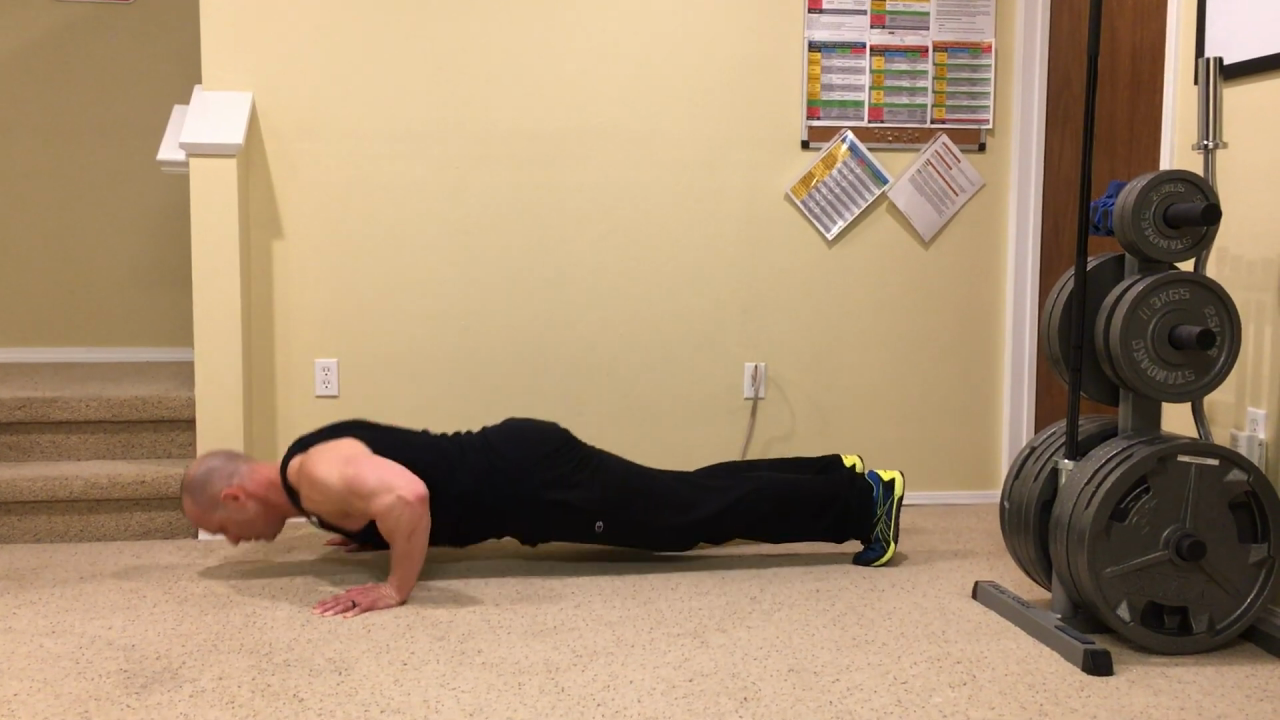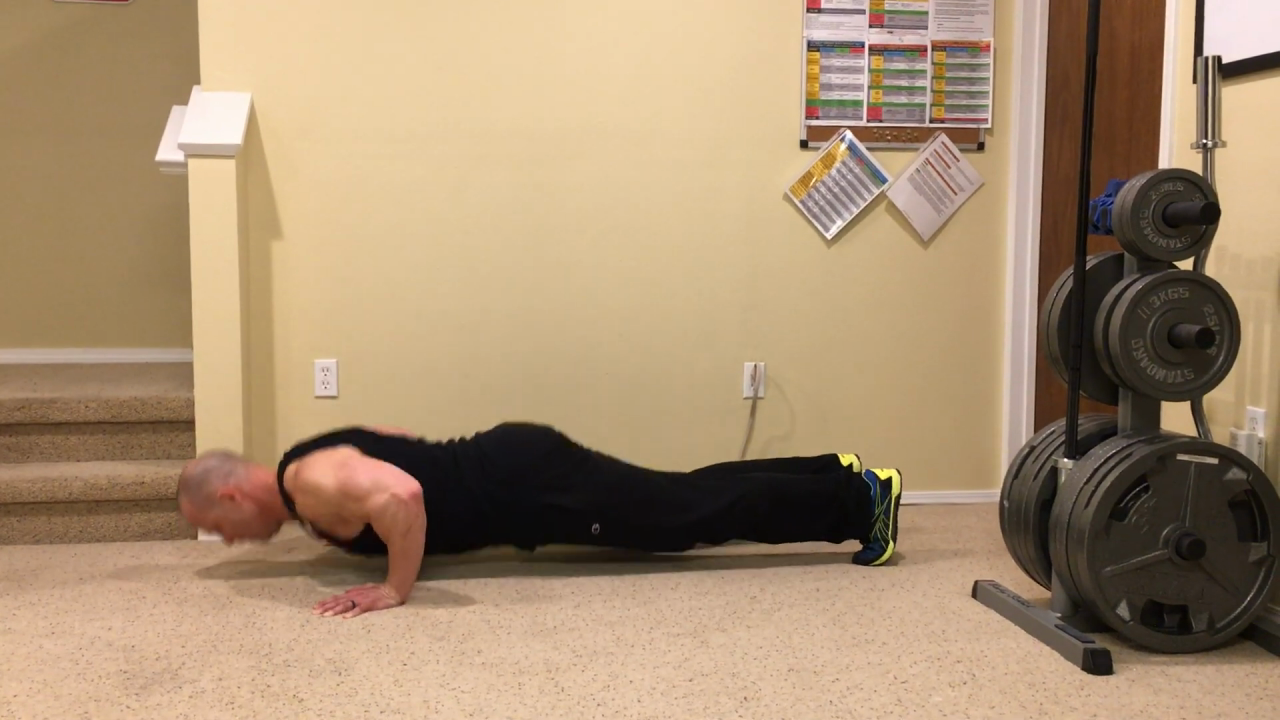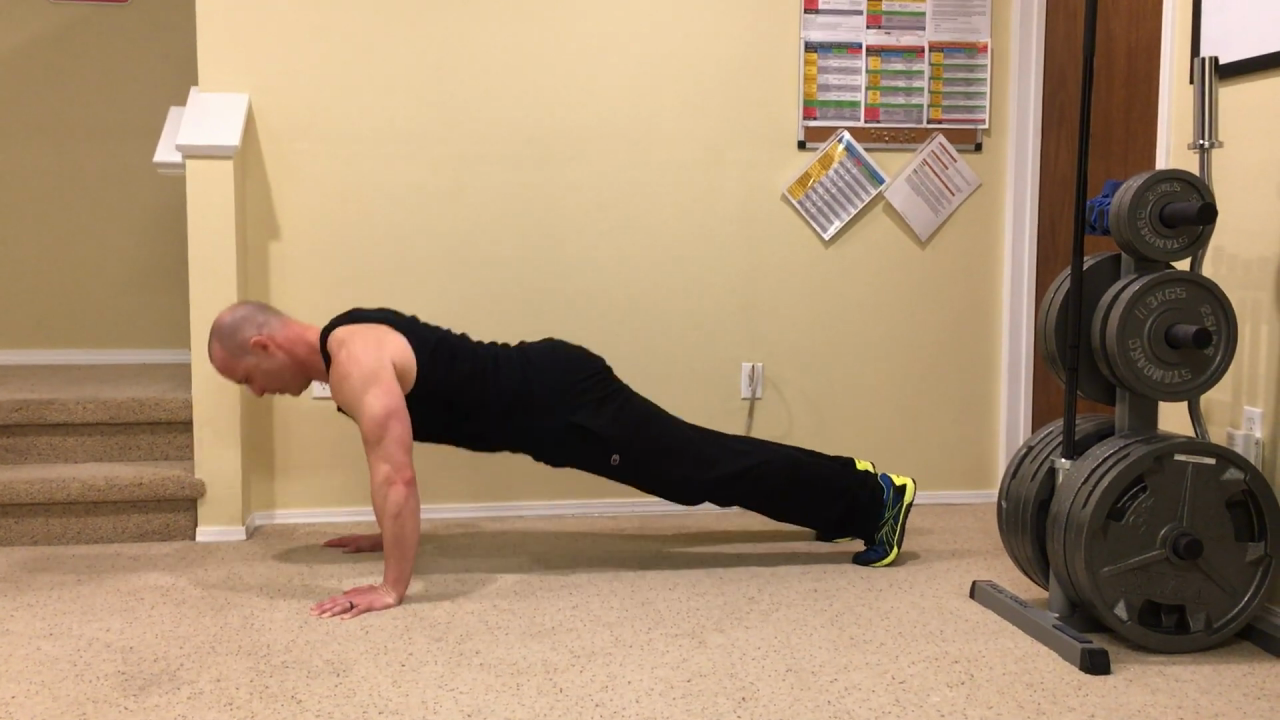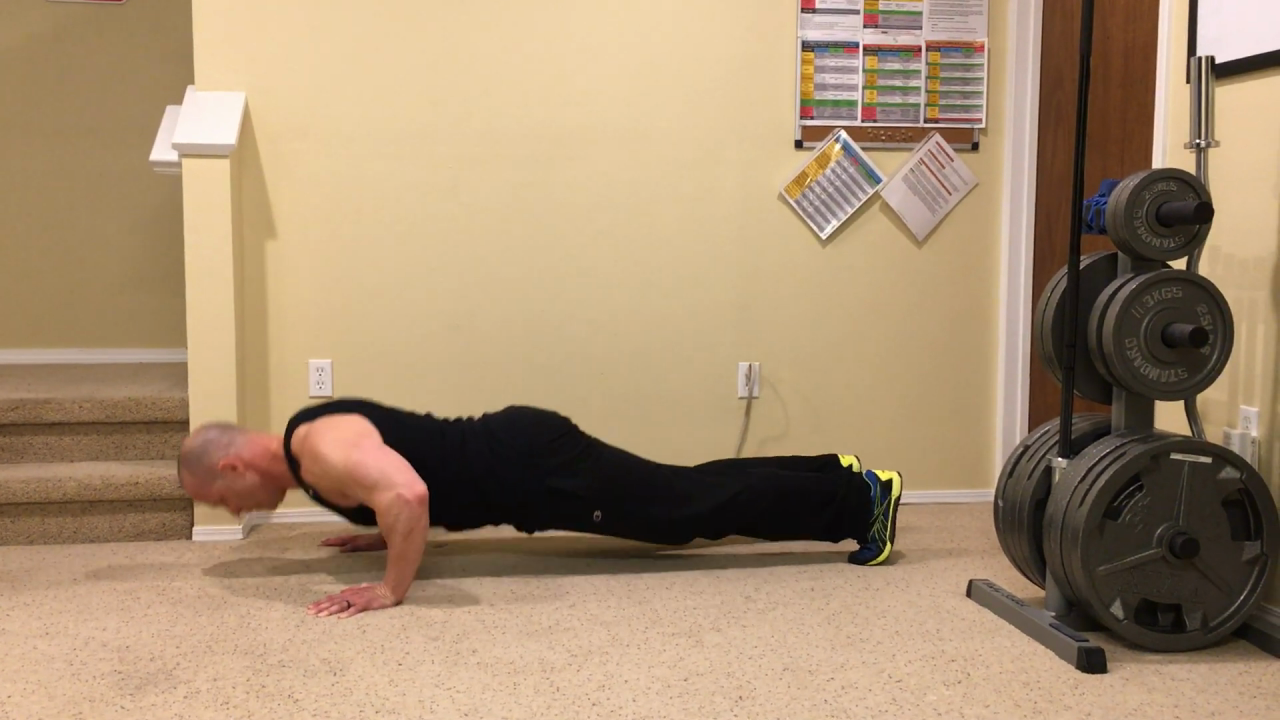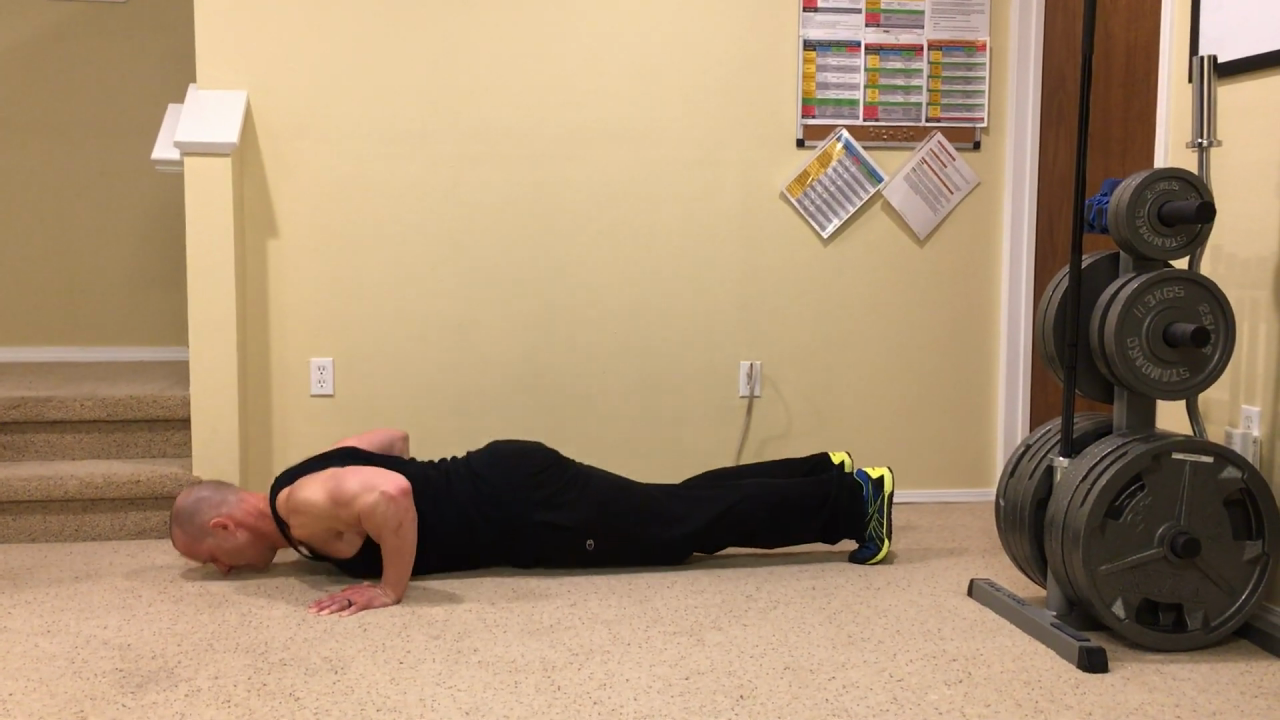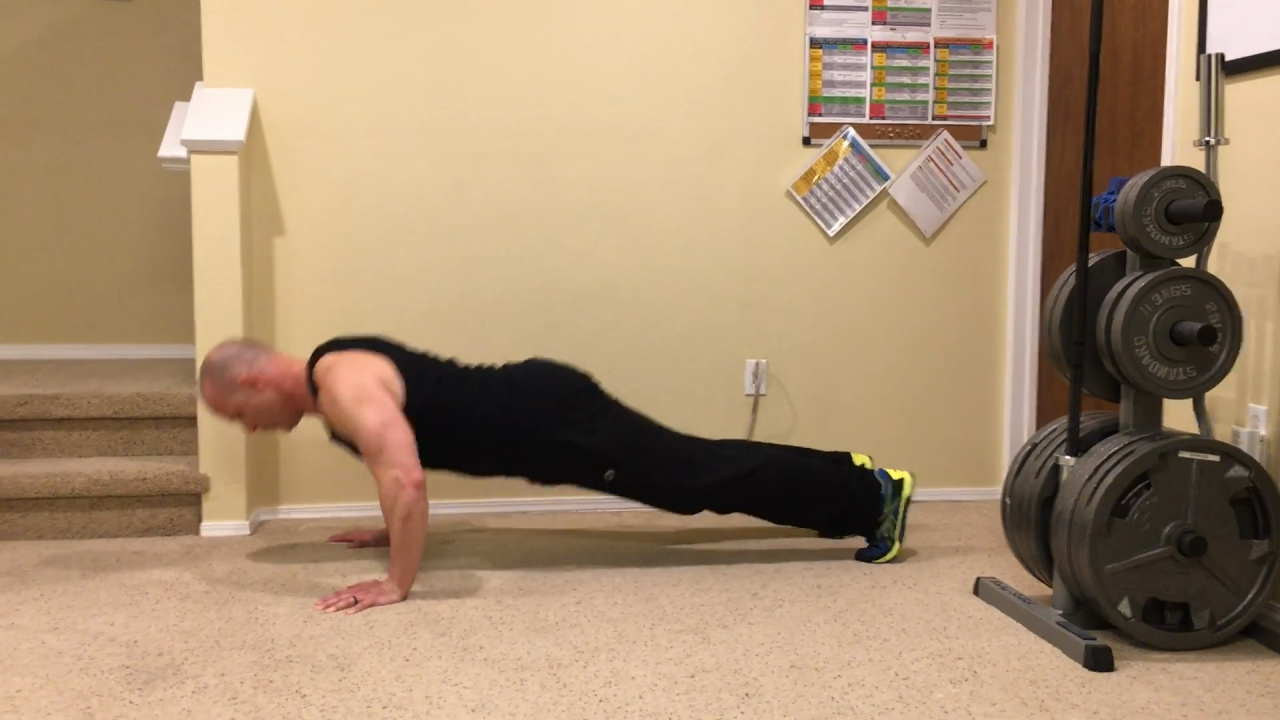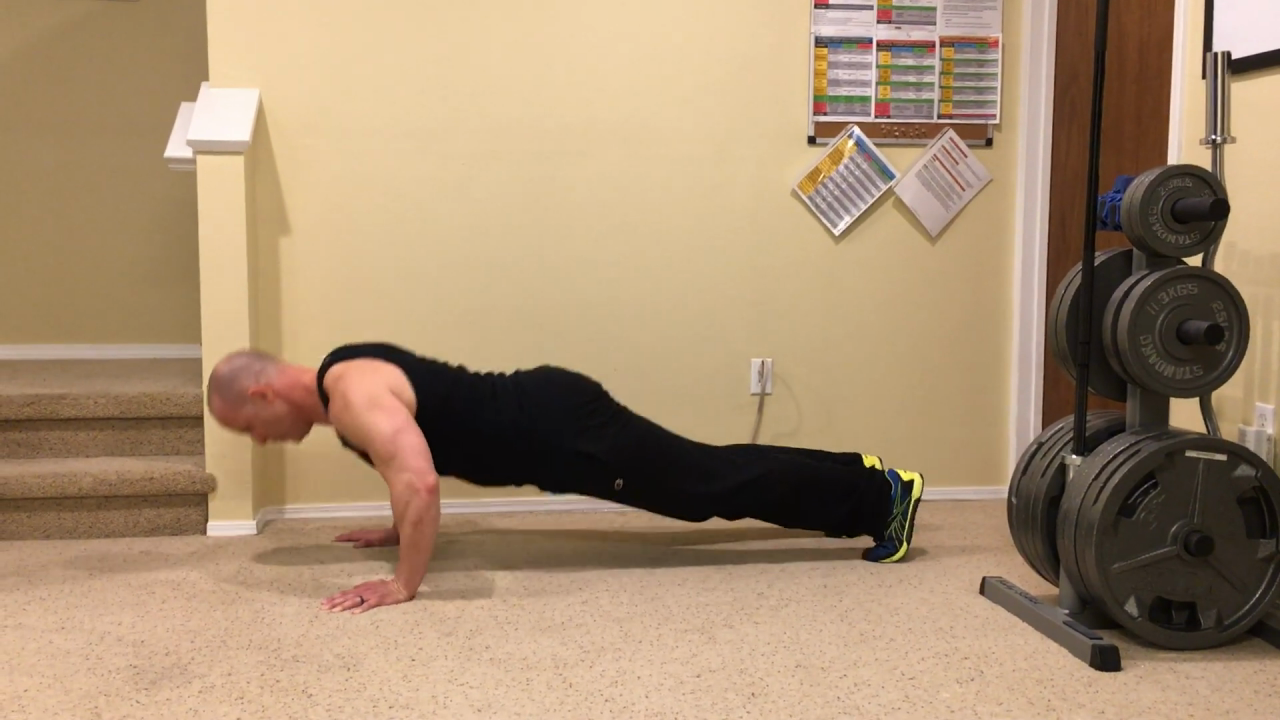
dt=0.4s
person 1, frame 1
left shoulder: (313, 480)
right shoulder: (316, 460)
left elbow: (409, 496)
left wrist: (395, 588)
right wrist: (377, 536)
left hip: (531, 482)
right hip: (516, 460)
left knee: (699, 512)
right knee: (694, 494)
left ankle: (864, 498)
right ankle: (841, 476)
person 1, frame 2
left shoulder: (308, 485)
right shoulder: (313, 458)
left elbow: (404, 495)
left wrist: (395, 588)
right wrist: (384, 537)
left hip: (529, 488)
right hip: (514, 464)
left knee: (697, 514)
right knee: (690, 494)
left ankle: (861, 500)
right ankle: (838, 478)
person 1, frame 3
left shoulder: (353, 359)
right shoulder: (346, 343)
left elbow: (394, 472)
right elbow: (397, 456)
left wrist: (392, 588)
right wrist: (387, 532)
left hip: (561, 401)
right hip: (546, 390)
left knee: (713, 474)
right knee: (709, 464)
left ankle: (874, 497)
right ankle: (858, 487)
person 1, frame 4
left shoulder: (316, 455)
right shoulder: (313, 436)
left elbow: (410, 496)
left wrist: (390, 589)
right wrist: (379, 531)
left hip: (531, 468)
right hip: (516, 449)
left knee: (699, 507)
right knee: (691, 492)
left ankle: (862, 496)
right ankle: (840, 478)
person 1, frame 5
left shoulder: (301, 509)
right shoulder: (308, 482)
left elbow: (391, 492)
right elbow: (394, 439)
left wrist: (389, 588)
left hip: (522, 507)
right hip: (506, 480)
left knee: (690, 524)
right knee: (683, 502)
left ankle: (855, 498)
right ankle: (830, 476)
person 1, frame 6
left shoulder: (341, 386)
right shoulder: (338, 367)
left elbow: (406, 479)
right elbow: (403, 462)
left wrist: (398, 584)
right wrist: (391, 530)
left hip: (550, 422)
right hip: (536, 409)
left knee: (711, 480)
right knee: (704, 468)
left ankle: (874, 497)
right ankle: (852, 477)
person 1, frame 7
left shoulder: (350, 395)
right shoulder: (342, 376)
left elbow: (418, 480)
left wrist: (404, 583)
right wrist: (400, 530)
left hip: (561, 429)
right hip: (542, 411)
left knee: (720, 486)
right knee: (715, 475)
left ankle: (882, 493)
right ankle: (863, 475)
